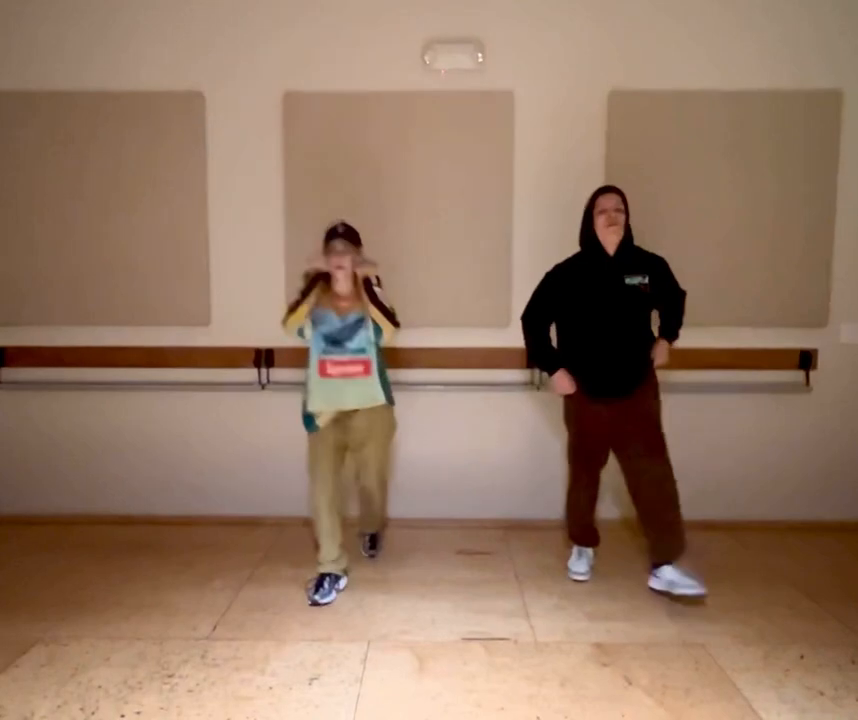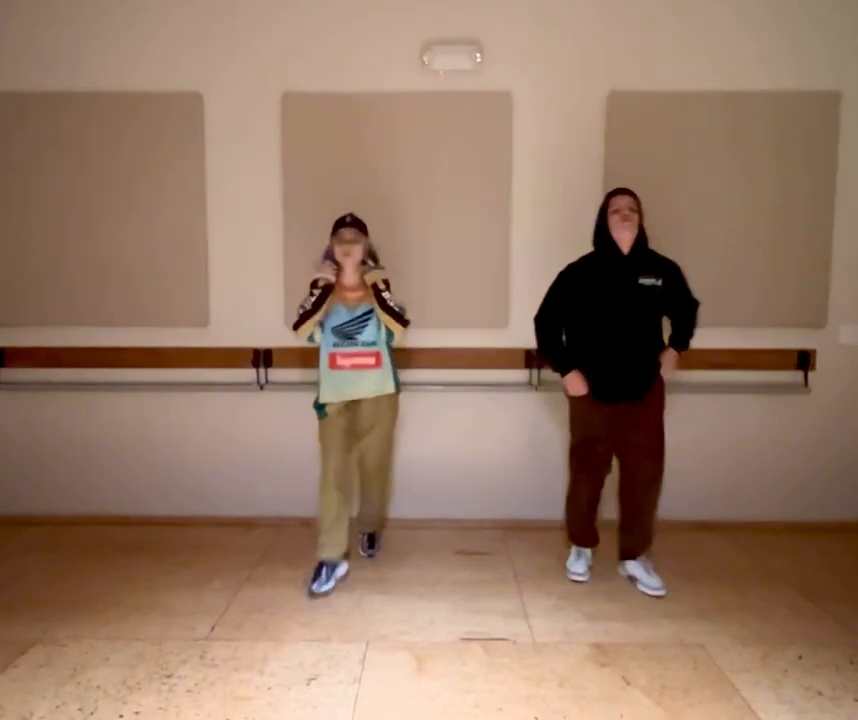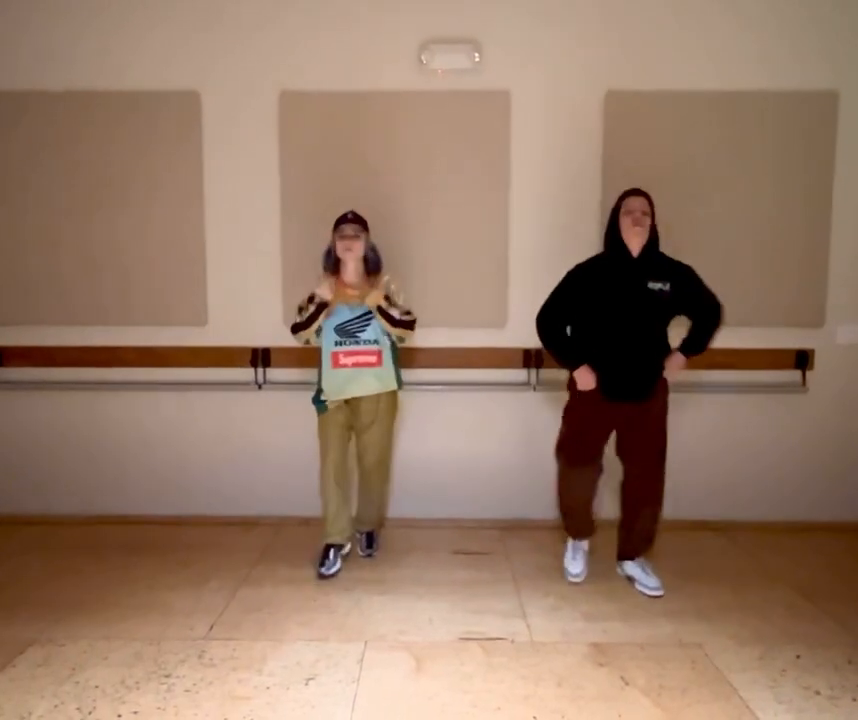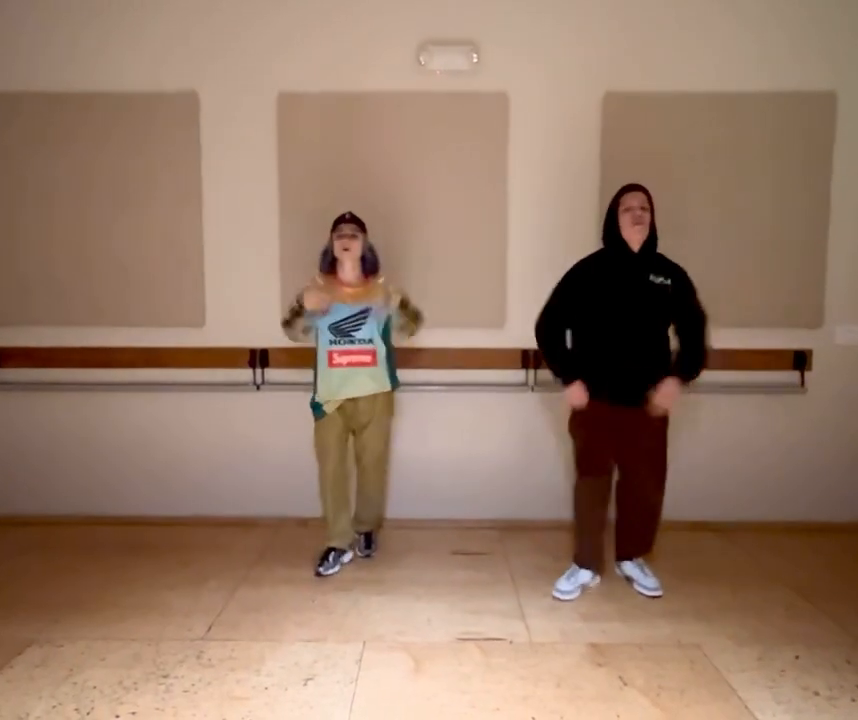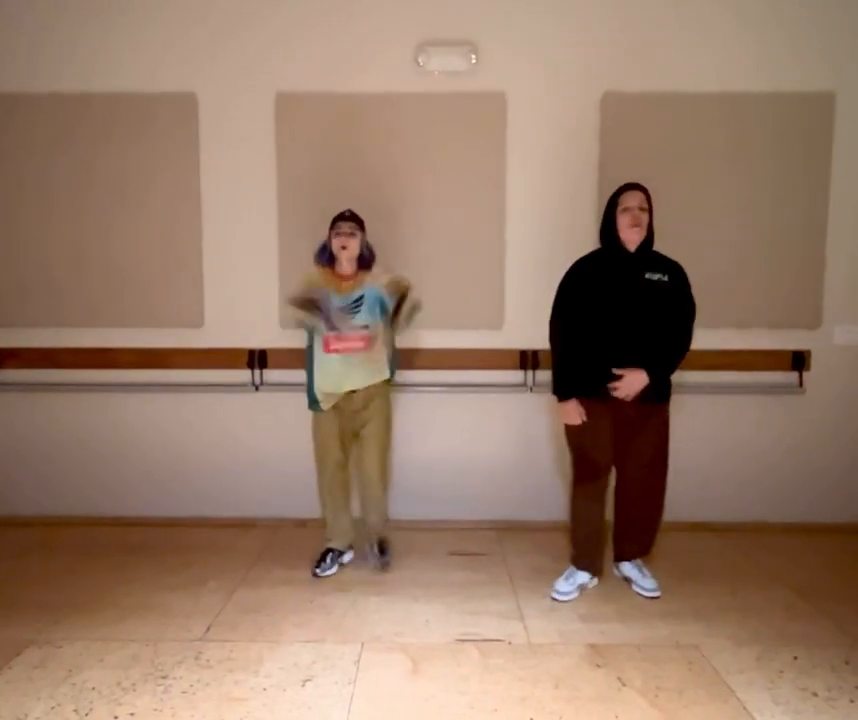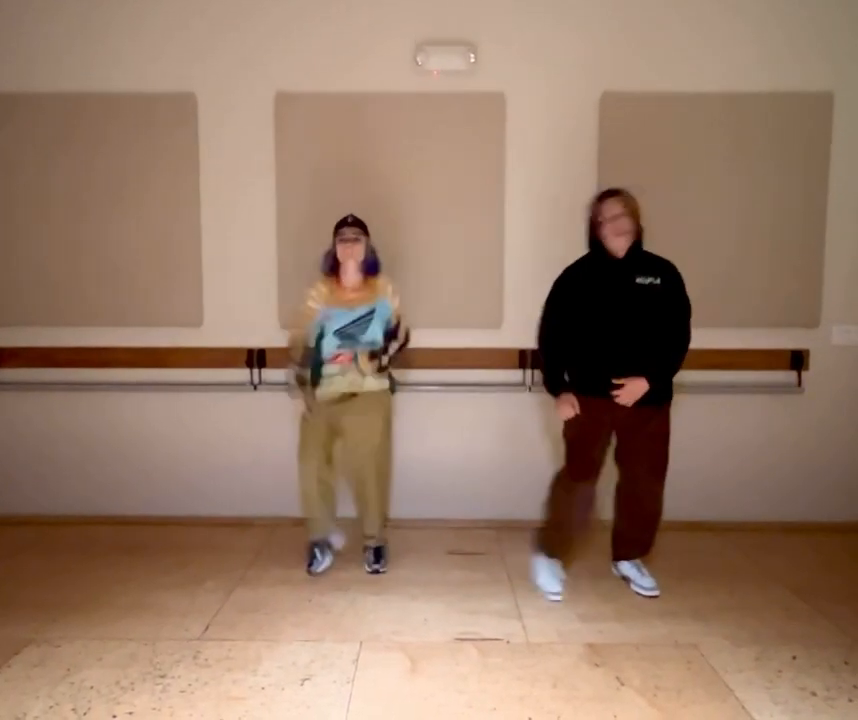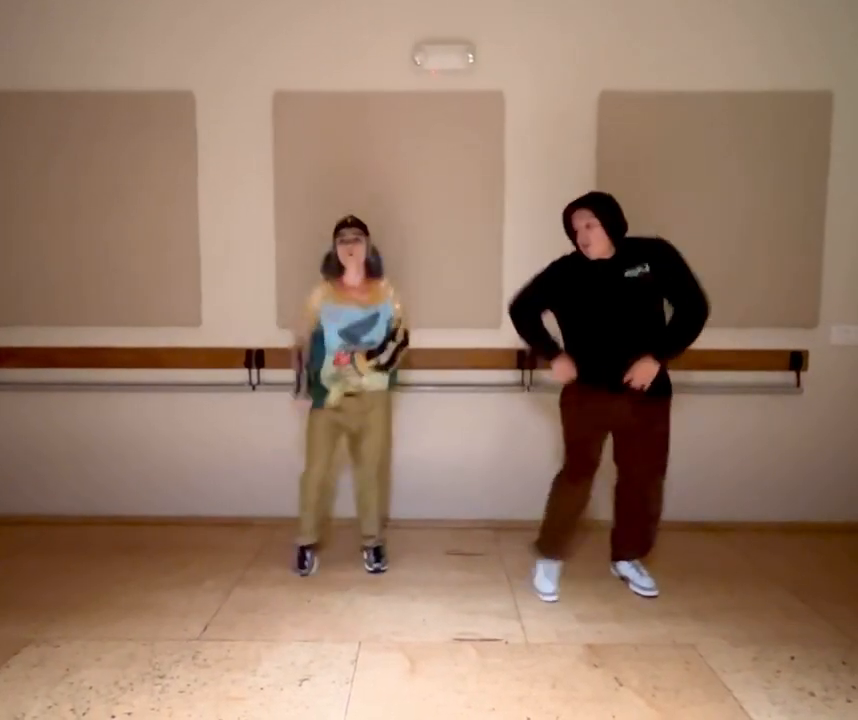
dt=0.2s
person 1, frame 1
left shoulder: (650, 266)
right shoulder: (568, 273)
left elbow: (674, 300)
right elbow: (533, 320)
left wrist: (667, 338)
right wrist: (553, 368)
left hip: (637, 387)
right hip: (586, 392)
left knee: (652, 470)
right knee: (584, 471)
left ankle: (665, 565)
right ankle: (583, 545)
person 1, frame 2
left shoulder: (663, 270)
right shoulder: (581, 273)
left elbow: (686, 309)
right elbow: (547, 323)
left wrist: (676, 347)
right wrist: (566, 370)
left hip: (645, 391)
right hip: (592, 392)
left knee: (644, 474)
right knee: (587, 472)
left ankle: (634, 556)
right ankle: (582, 546)
person 1, frame 3
left shoulder: (673, 273)
right shoulder: (589, 273)
left elbow: (709, 312)
right elbow: (548, 321)
left wrist: (685, 351)
right wrist: (575, 364)
left hip: (647, 393)
right hip: (594, 390)
left knee: (646, 476)
right knee: (577, 464)
left ankle: (633, 556)
right ankle: (578, 538)
person 1, frame 4
left shoulder: (670, 275)
right shoulder: (588, 272)
left elbow: (693, 330)
right elbow: (547, 326)
left wrist: (678, 378)
right wrist: (569, 379)
left hip: (648, 399)
right hip: (594, 397)
left knee: (645, 479)
right knee: (593, 478)
left ankle: (631, 557)
right ankle: (585, 566)
person 1, frame 5
left shoulder: (669, 273)
right shoulder: (586, 270)
left elbow: (680, 334)
right elbow: (563, 335)
left wrist: (649, 373)
right wrist: (565, 394)
left hip: (648, 395)
right hip: (591, 396)
left knee: (645, 481)
right knee: (589, 478)
left ankle: (631, 558)
right ankle: (584, 567)
person 1, frame 6
left shoulder: (662, 273)
right shoulder: (578, 276)
left elbow: (678, 336)
right elbow: (551, 336)
left wrist: (651, 378)
right wrist: (559, 390)
left hip: (647, 397)
right hip: (589, 396)
left knee: (645, 481)
right knee: (580, 473)
left ankle: (629, 558)
right ankle: (549, 554)
person 1, frame 7
left shoulder: (657, 256)
right shoulder: (567, 272)
left elbow: (694, 310)
right elbow: (522, 309)
left wrist: (659, 356)
right wrist: (553, 355)
left hip: (645, 390)
right hip: (588, 391)
left knee: (644, 479)
right knee: (577, 471)
left ankle: (629, 557)
right ankle: (549, 557)
person 2, frame 1
left shoulder: (370, 295)
right shoulder: (316, 298)
left elbow: (389, 328)
right elbow: (291, 324)
left wrist: (369, 283)
right wrist: (313, 279)
left hip: (371, 407)
right hip: (325, 409)
left knee: (373, 481)
right knee: (324, 488)
left ankle: (371, 530)
right ankle: (331, 569)
person 2, frame 2
left shoulder: (379, 289)
right shoulder: (323, 292)
left elbow: (399, 328)
right elbow: (302, 329)
left wrist: (380, 287)
right wrist: (321, 286)
left hip: (378, 395)
right hip: (335, 397)
left knee: (374, 469)
right knee: (333, 473)
left ankle: (370, 528)
right ankle: (331, 557)
person 2, frame 3
left shoulder: (383, 286)
right shoulder: (323, 289)
left elbow: (407, 329)
right elbow: (300, 333)
left wrist: (383, 306)
right wrist: (319, 301)
left hip: (378, 391)
right hip: (334, 393)
left knee: (374, 465)
right knee: (332, 465)
left ankle: (368, 528)
right ankle: (336, 539)
person 2, frame 4
left shoulder: (380, 287)
right shoulder: (319, 286)
left elbow: (411, 324)
right elbow: (292, 331)
left wrist: (399, 307)
right wrist: (305, 307)
left hip: (374, 393)
right hip: (330, 395)
left knee: (372, 465)
right knee: (331, 469)
left ankle: (366, 528)
right ankle: (338, 543)
person 2, frame 5
left shoulder: (376, 280)
right shoulder: (318, 279)
left elbow: (404, 300)
right elbow: (302, 301)
left wrist: (387, 325)
right wrist: (332, 317)
left hip: (371, 389)
right hip: (328, 391)
left knee: (374, 464)
right knee: (330, 467)
left ankle: (378, 537)
right ankle: (338, 544)
person 2, frame 6
left shoulder: (383, 289)
right shoulder: (320, 292)
left elbow: (401, 336)
right elbow: (301, 341)
left wrist: (374, 362)
right wrist: (304, 384)
left hip: (371, 393)
right hip: (326, 394)
left knee: (371, 468)
right knee: (312, 461)
left ankle: (374, 542)
right ankle: (323, 536)
person 2, frame 7
left shoulder: (385, 292)
right shoulder: (323, 293)
left elbow: (400, 340)
right elbow: (305, 342)
left wrist: (366, 362)
right wrist: (305, 384)
left hip: (372, 392)
right hip: (330, 394)
left knee: (373, 468)
right knee: (317, 468)
left ankle: (373, 542)
right ankle: (306, 541)
